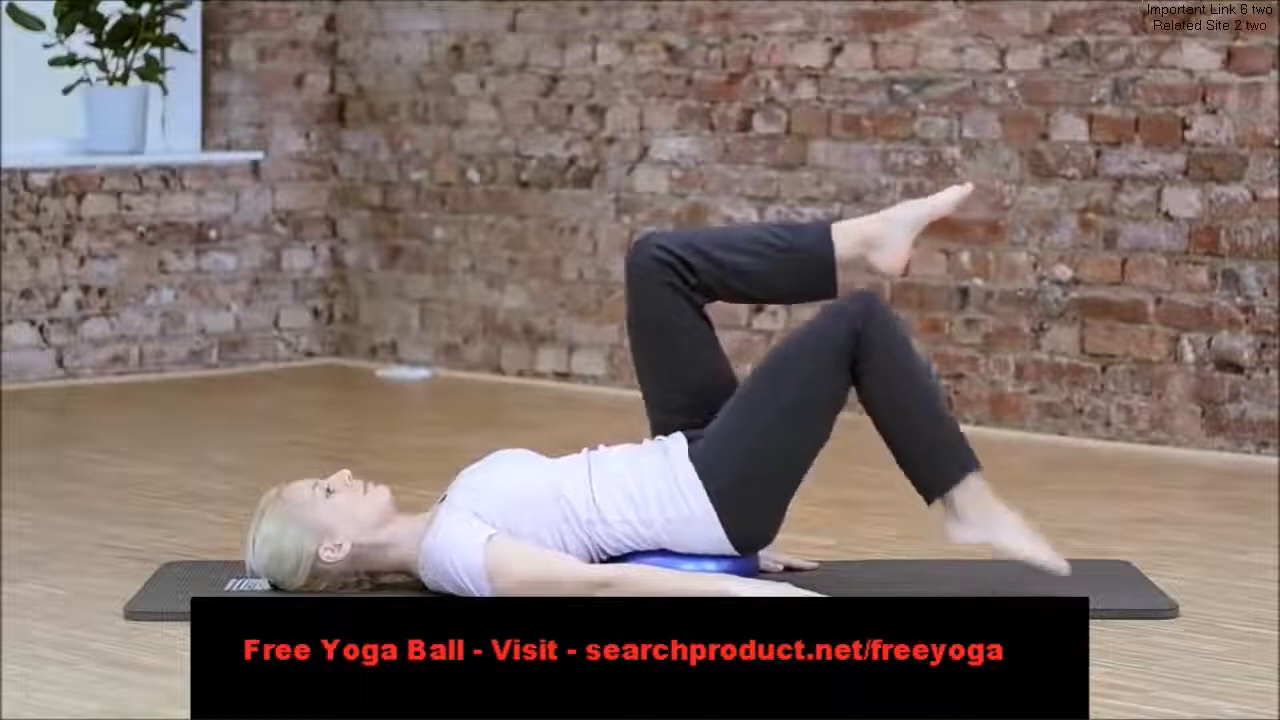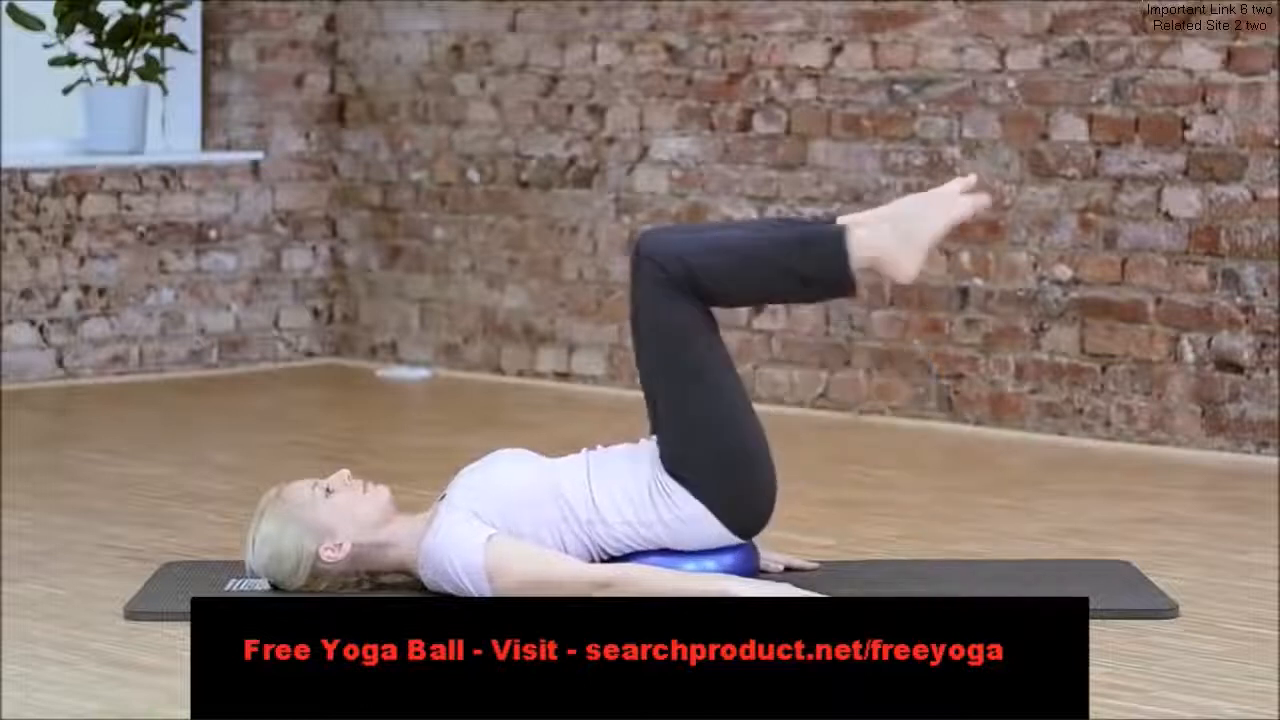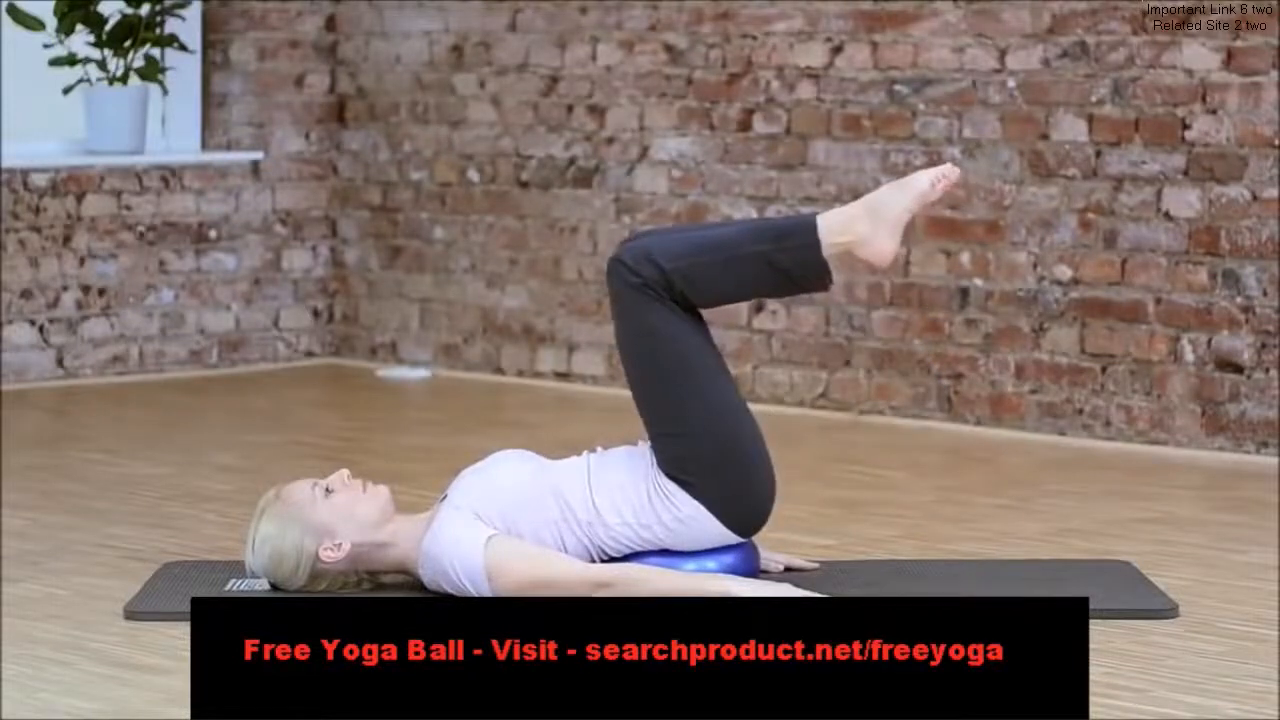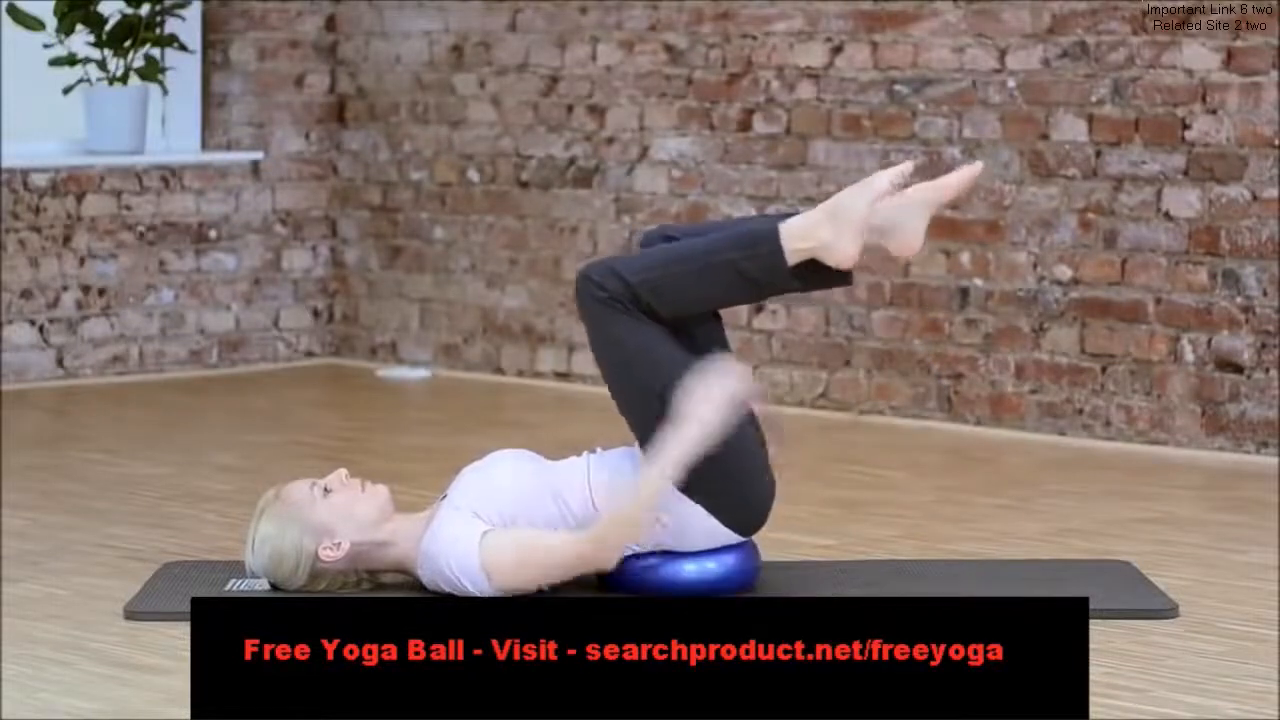
dt=0.7s
person 1, frame 1
left shoulder: (451, 520)
right shoulder: (449, 554)
right elbow: (600, 584)
right wrist: (750, 591)
left hip: (685, 460)
right hip: (713, 491)
left knee: (658, 260)
right knee: (858, 320)
left ankle: (861, 238)
right ankle: (969, 507)
person 1, frame 2
left shoulder: (451, 517)
right shoulder: (446, 550)
right elbow: (599, 583)
right wrist: (748, 592)
left hip: (691, 490)
right hip: (710, 494)
left knee: (659, 257)
right knee: (662, 267)
left ankle: (871, 235)
right ankle: (872, 246)
person 1, frame 3
left shoulder: (450, 517)
right shoulder: (448, 553)
right elbow: (600, 582)
right wrist: (743, 590)
left hip: (688, 494)
right hip: (710, 494)
left knee: (646, 264)
right knee: (639, 271)
left ankle: (845, 234)
right ankle: (846, 230)
person 1, frame 4
left shoulder: (448, 521)
right shoulder: (451, 555)
right elbow: (597, 547)
right wrist: (685, 430)
left hip: (691, 483)
right hip: (715, 493)
left knee: (667, 253)
right knee: (607, 286)
left ankle: (867, 226)
right ankle: (810, 237)
